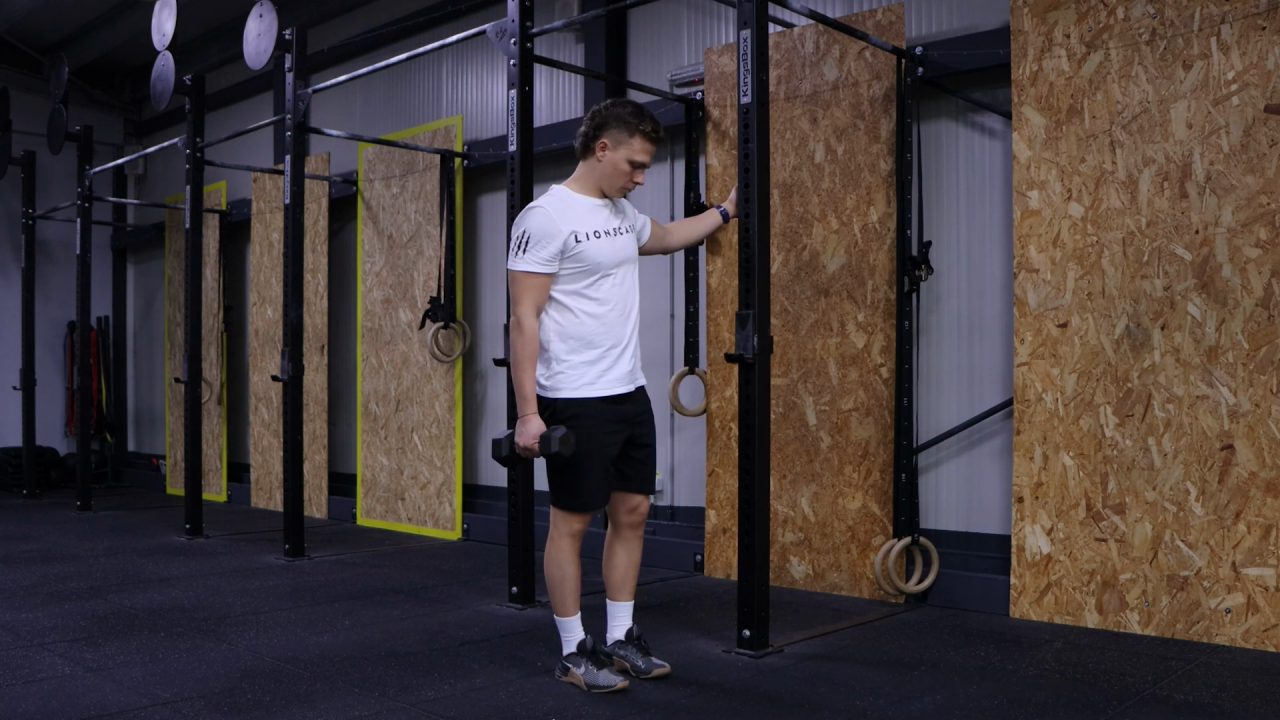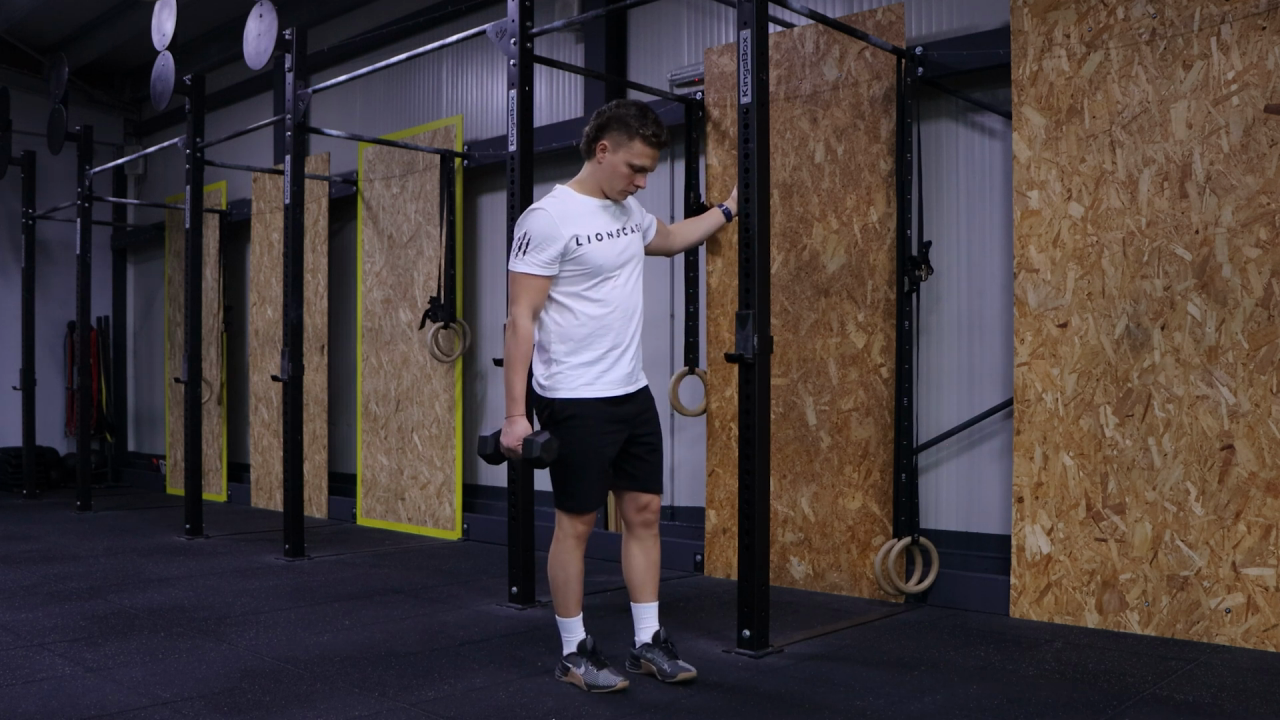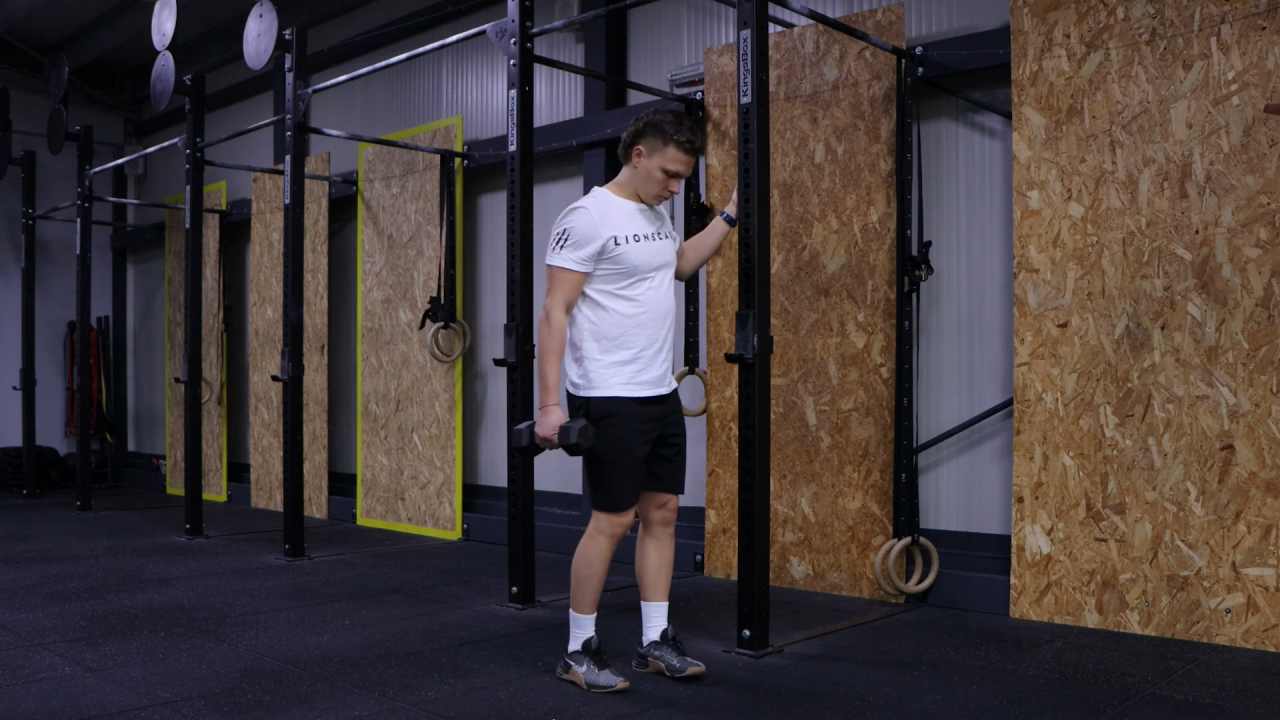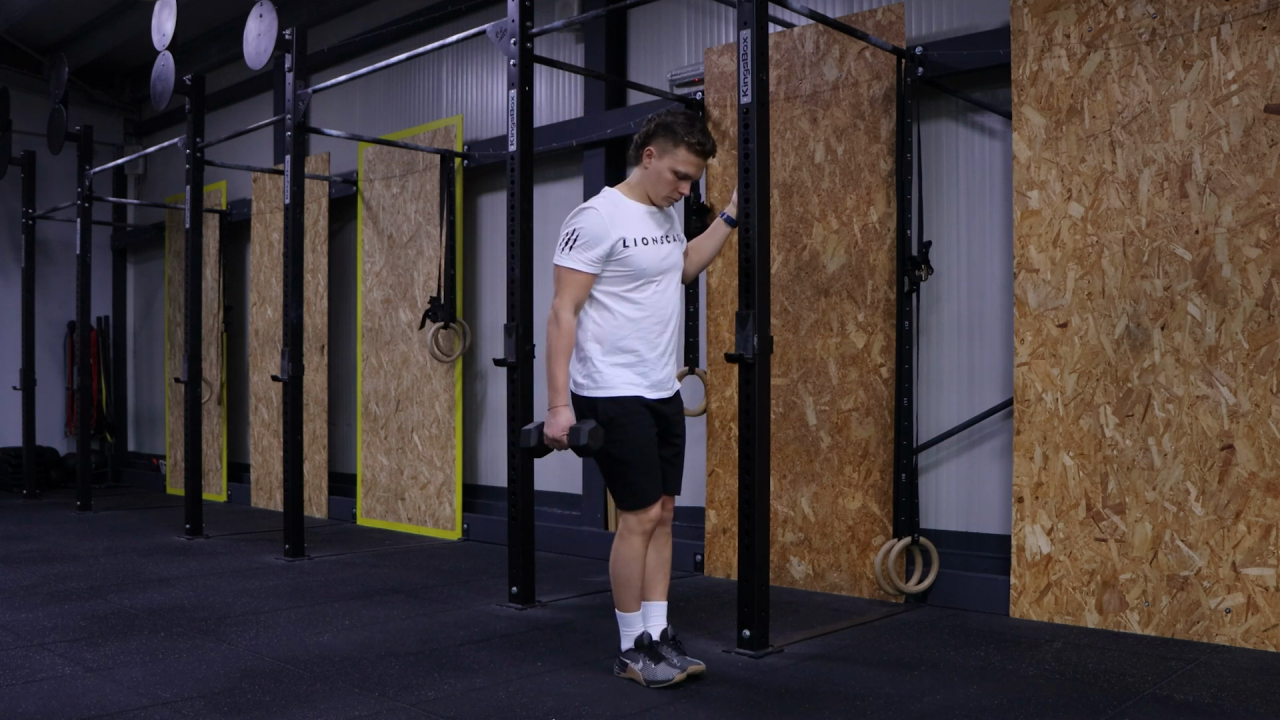
dt=0.5s
person 1, frame 1
left shoulder: (620, 213)
right shoulder: (547, 216)
left elbow: (665, 237)
right elbow: (524, 319)
left wrist: (727, 209)
right wrist: (528, 412)
left hip: (629, 392)
right hip: (576, 400)
left knee: (631, 514)
right knee: (571, 522)
left ankle: (619, 639)
right ankle: (574, 650)
person 1, frame 2
left shoulder: (627, 210)
right shoulder: (550, 218)
left elbow: (668, 238)
right elbow: (521, 320)
left wrist: (730, 207)
right wrist: (515, 413)
left hip: (633, 392)
right hip: (577, 401)
left knee: (644, 514)
right knee: (577, 524)
left ankle: (648, 643)
right ankle: (574, 652)
person 1, frame 3
left shoulder: (655, 216)
right shoulder: (589, 216)
left elbow: (681, 263)
right elbow: (555, 313)
left wrist: (731, 214)
right wrist: (549, 403)
left hip: (660, 393)
right hip: (609, 398)
left knee: (661, 513)
right knee: (611, 521)
left ankle: (655, 640)
right ankle: (579, 650)
person 1, frame 4
left shoulder: (665, 217)
right shoulder: (598, 219)
left elbow: (686, 265)
right elbow: (563, 314)
left wrist: (732, 215)
right wrist: (558, 404)
left hip: (663, 395)
right hip: (613, 396)
left knee: (661, 516)
right knee: (639, 518)
left ankle: (657, 635)
right ankle: (631, 647)
